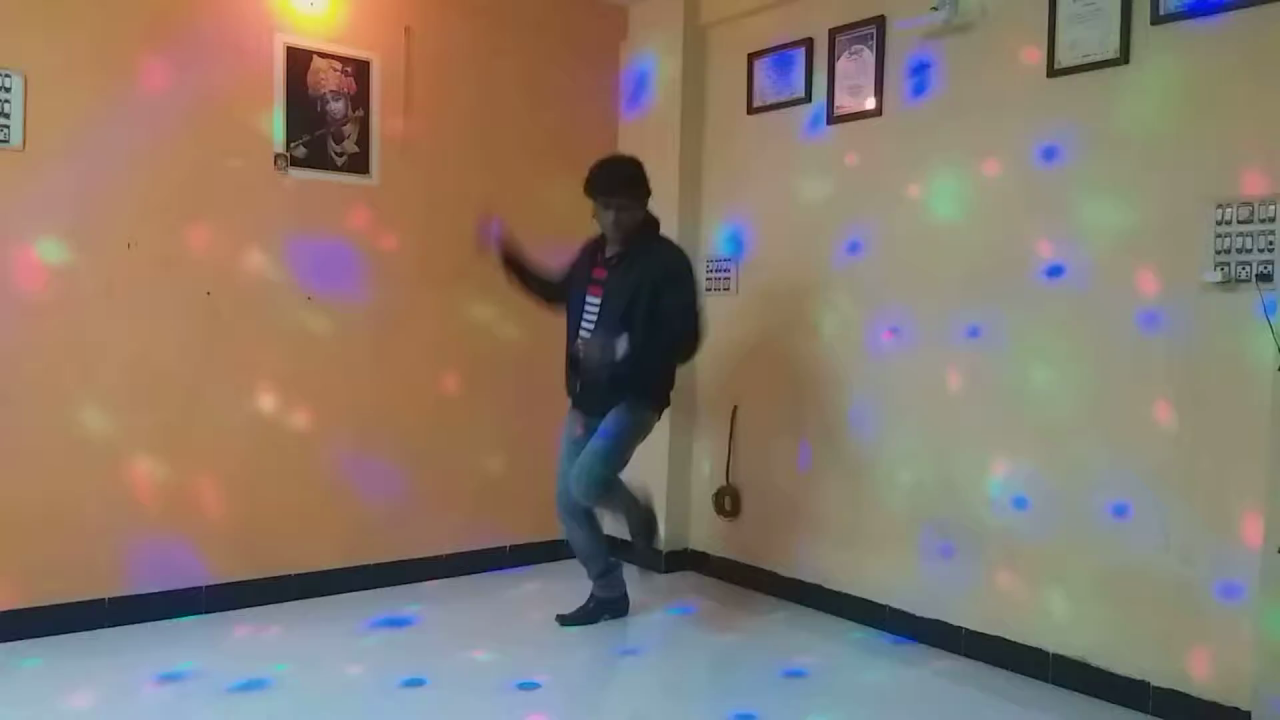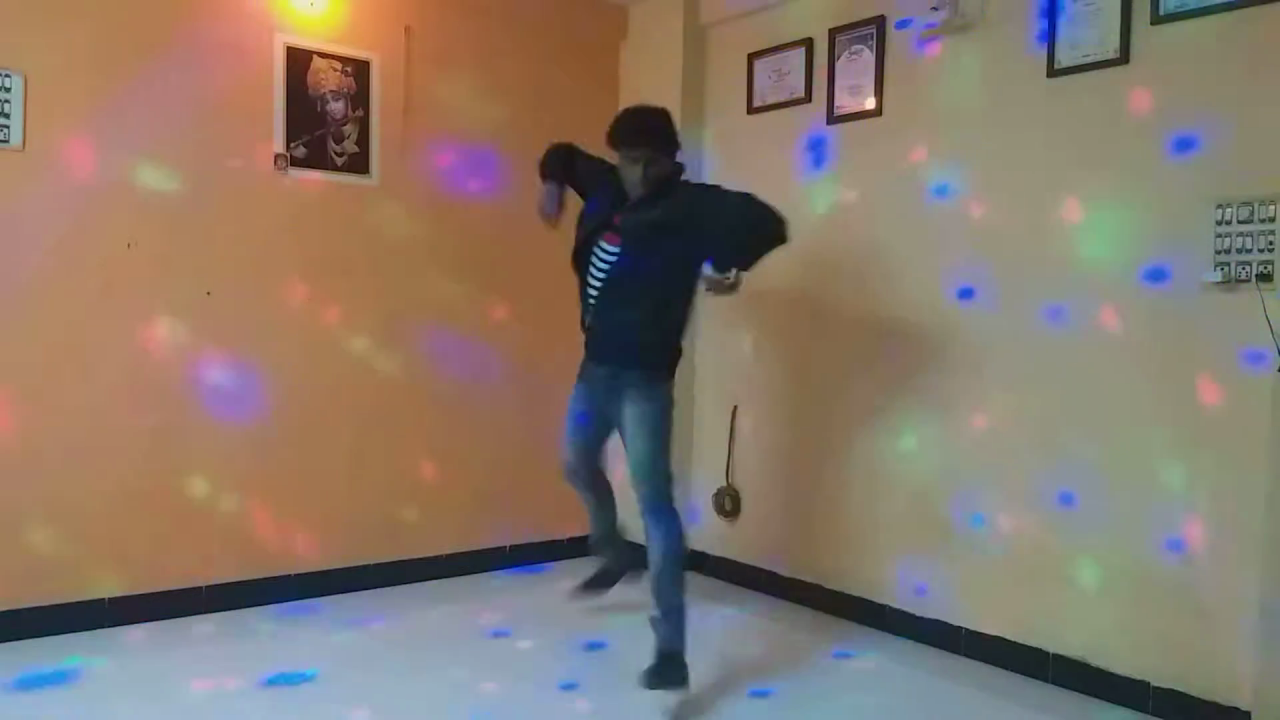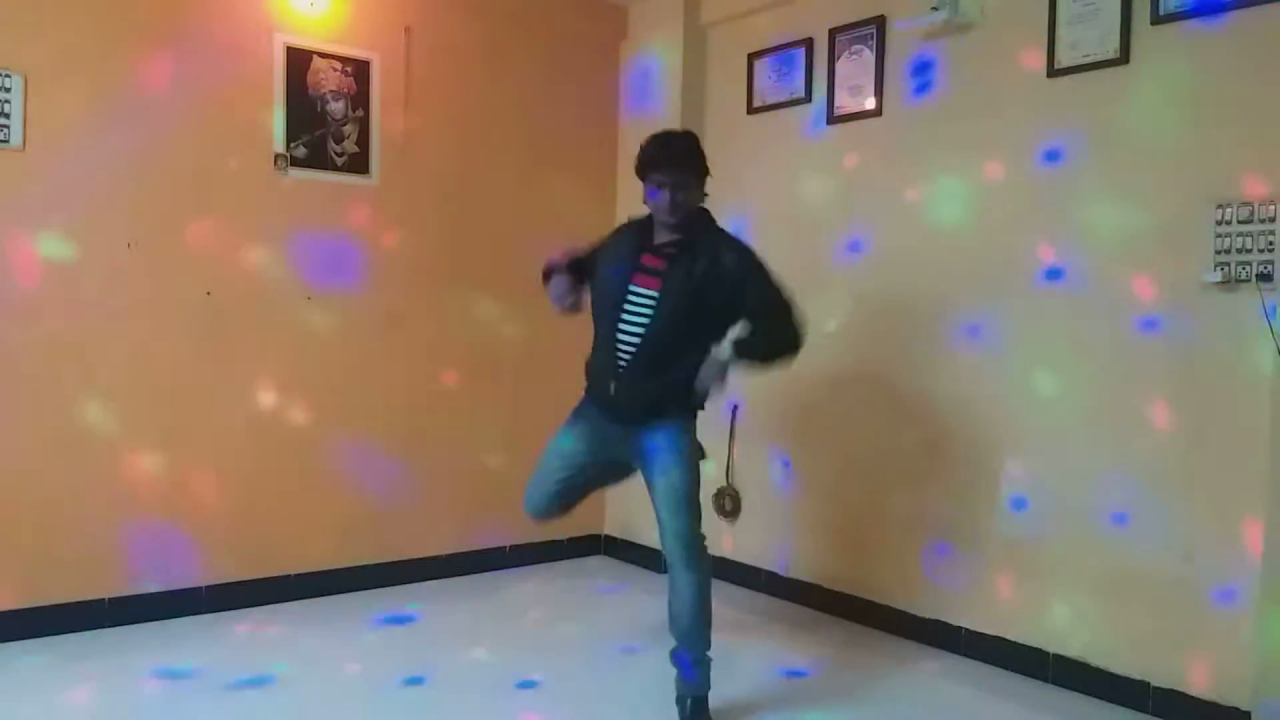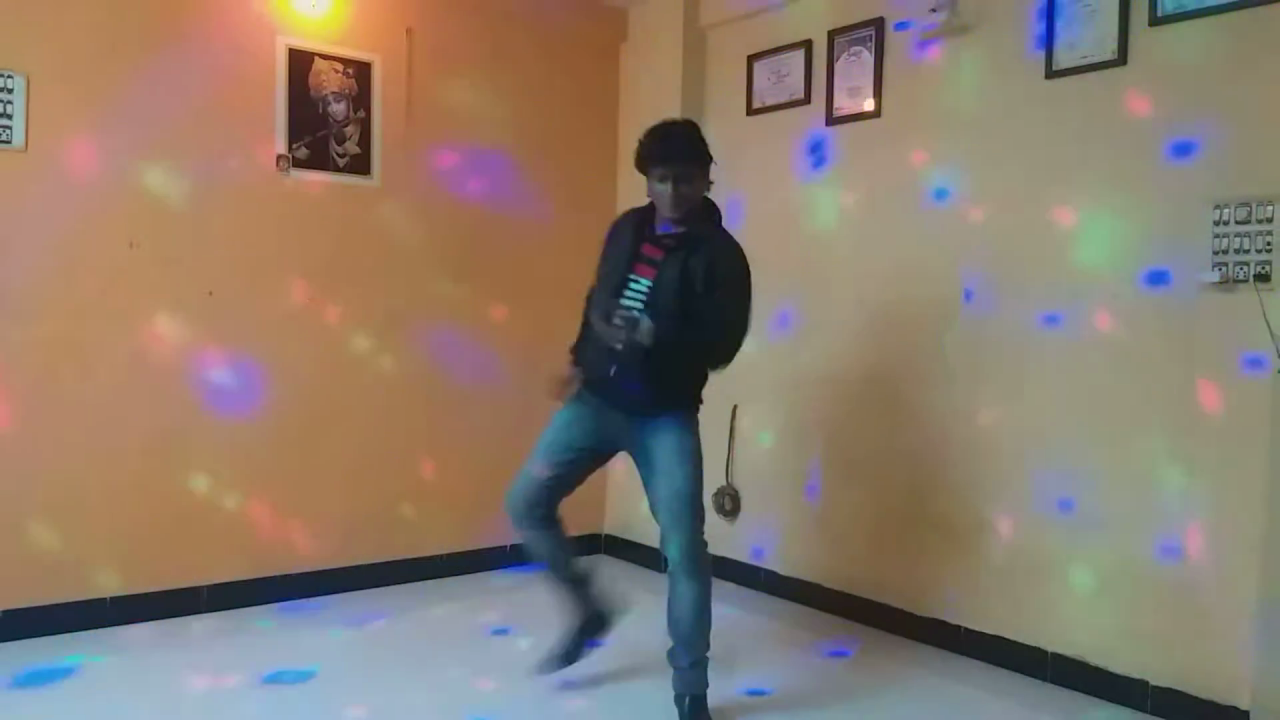
dt=0.2s
person 1, frame 1
left shoulder: (664, 261)
right shoulder: (592, 253)
left elbow: (683, 339)
right elbow: (552, 295)
left wrist: (622, 348)
right wrist: (509, 257)
left hip: (633, 398)
right hip: (587, 400)
left knee: (583, 485)
right knee: (567, 497)
left ankle: (638, 513)
right ankle: (607, 592)
person 1, frame 2
left shoulder: (689, 205)
right shoulder: (607, 188)
left elbow: (766, 224)
right elbow: (563, 156)
left wrist: (724, 266)
right wrist: (551, 182)
left hip: (642, 375)
right hip: (595, 365)
left knee: (651, 494)
right knee: (579, 466)
left ankle: (670, 645)
right ankle: (616, 556)
person 1, frame 3
left shoulder: (725, 259)
right shoulder: (628, 238)
left elbow: (782, 333)
right elbow: (578, 266)
left wrist: (737, 343)
right wrist: (558, 275)
left hip: (665, 421)
right hip: (602, 408)
left knee: (681, 550)
right knee: (542, 503)
right ankle: (622, 470)
person 1, frame 4
left shoulder: (720, 253)
right shoulder: (626, 230)
left elbow: (721, 344)
left wrist: (651, 334)
right wrist: (580, 358)
left hip: (666, 416)
right hip: (595, 400)
left knee: (682, 549)
right knee: (524, 503)
right ankle: (588, 608)
